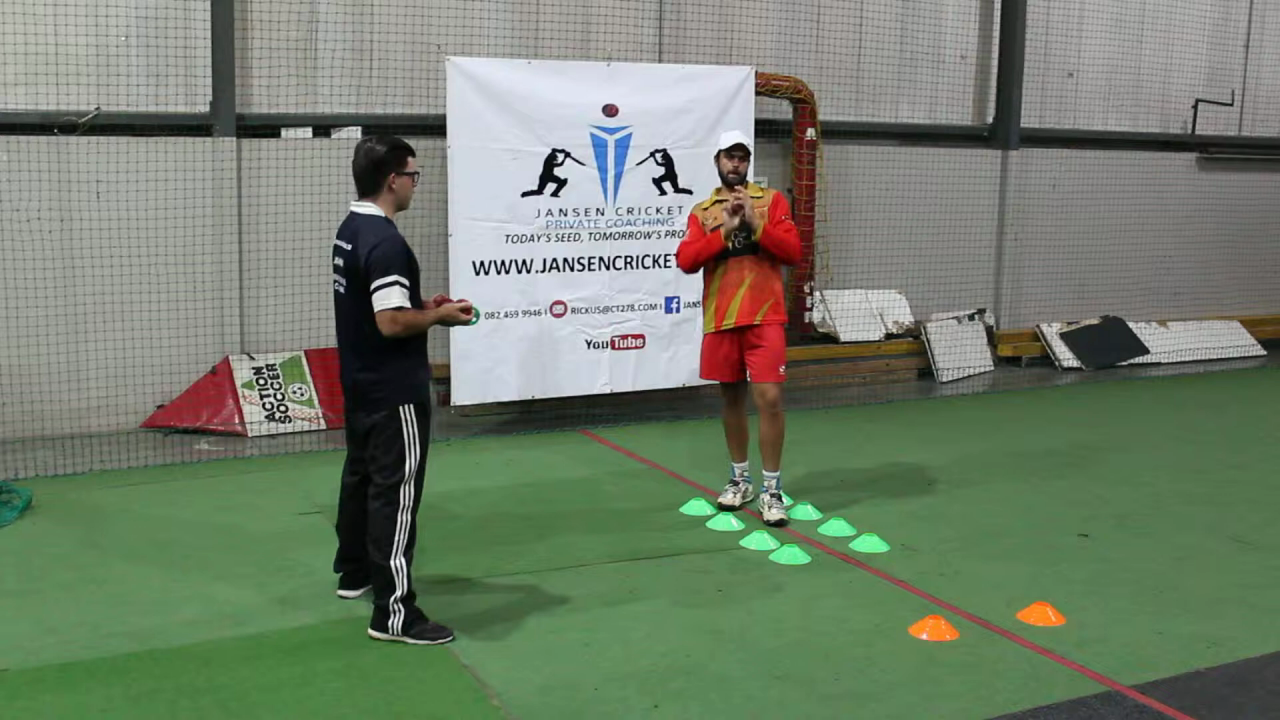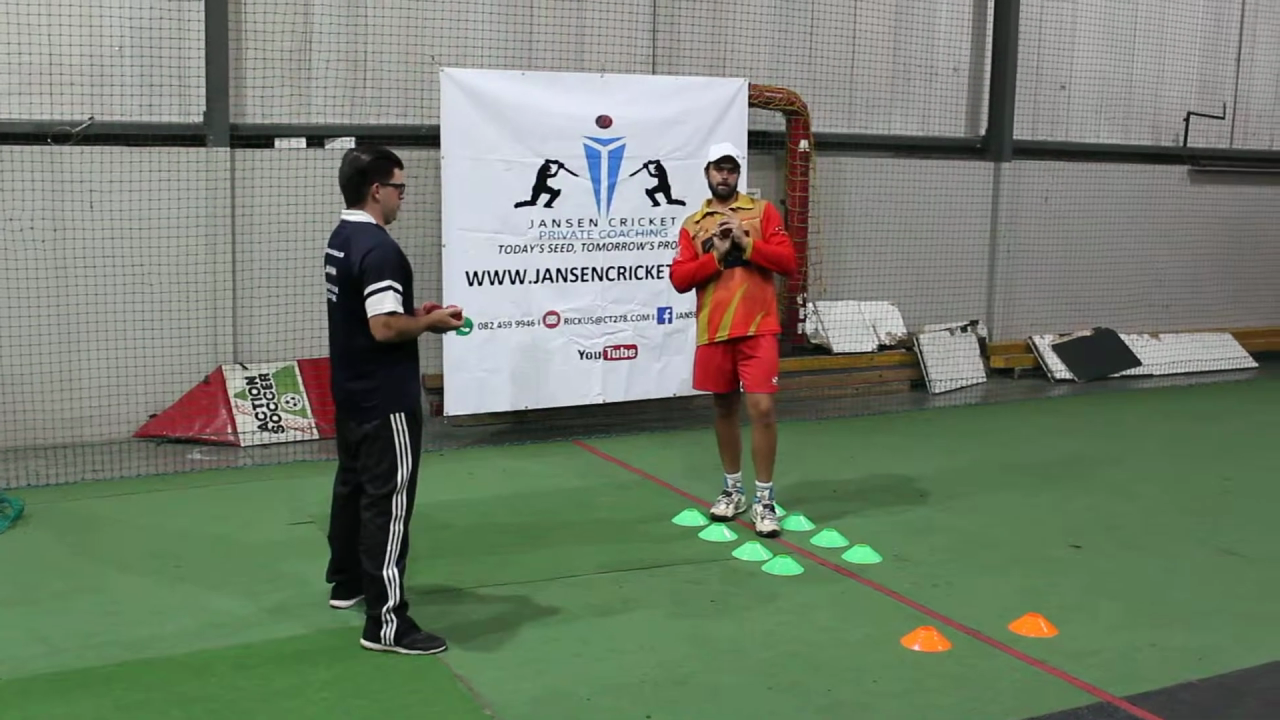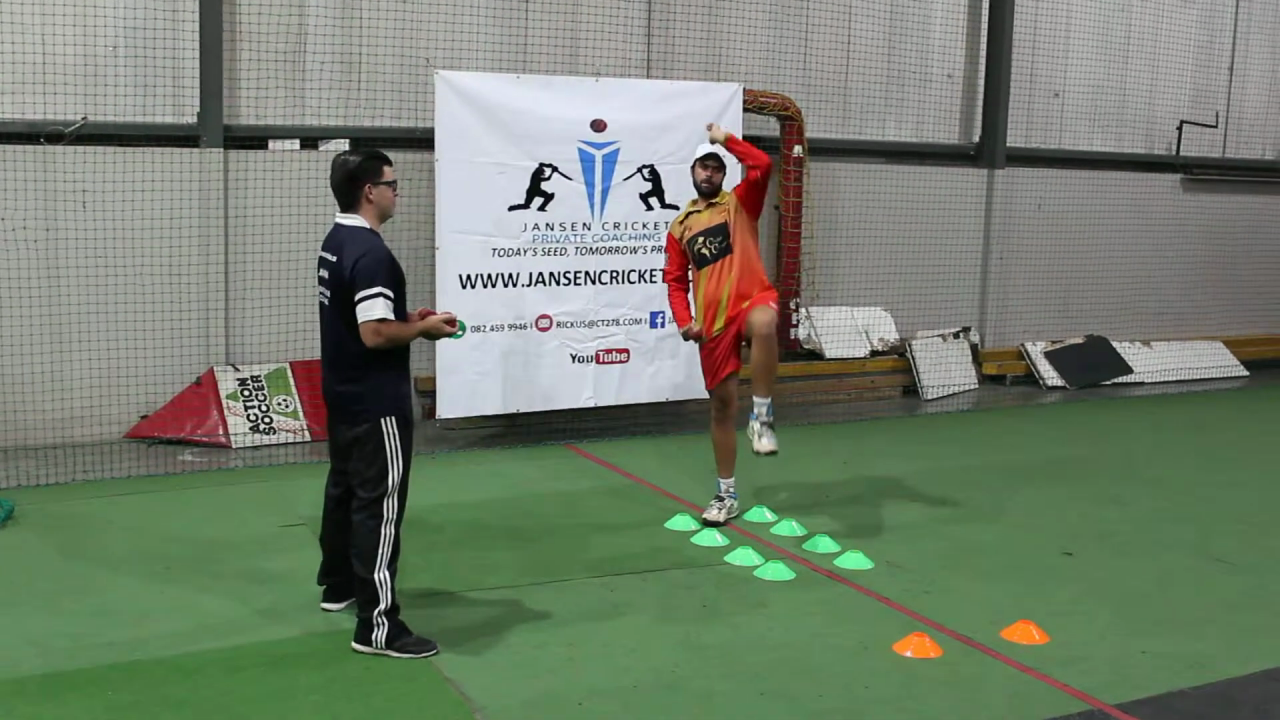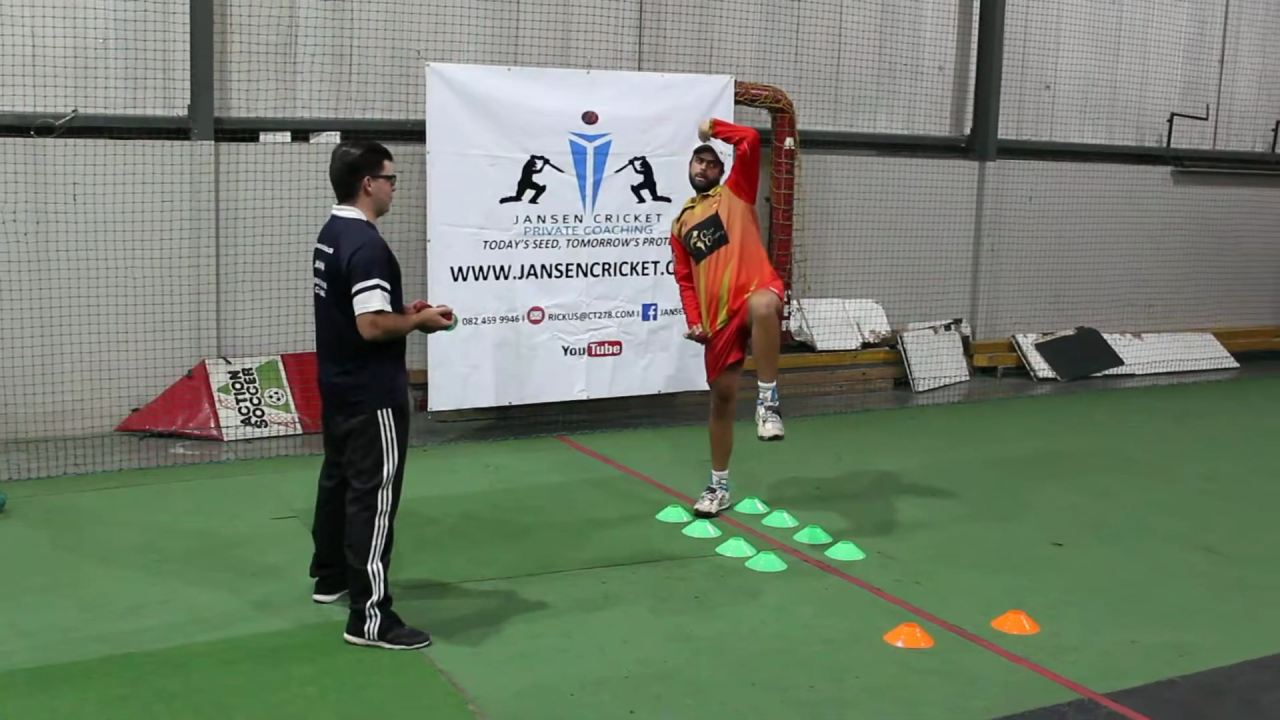
dt=1s
person 1, frame 1
left shoulder: (351, 229)
right shoulder: (386, 242)
right elbow: (391, 323)
left wrist: (420, 305)
right wrist: (440, 316)
left hip: (361, 383)
right hip: (393, 392)
left knee: (361, 475)
right knee: (395, 493)
left ankle: (354, 572)
right ankle: (393, 612)
person 1, frame 2
left shoulder: (341, 239)
right shoulder: (379, 248)
right elbow: (385, 328)
left wrist: (412, 312)
right wrist: (431, 322)
left hip: (351, 391)
right hip: (384, 399)
left knee: (353, 485)
right knee: (387, 502)
left ankle: (346, 581)
right ankle: (385, 622)
person 1, frame 3
left shoulder: (335, 241)
right shoulder: (370, 253)
right elbow: (375, 334)
left wrist: (405, 316)
right wrist: (424, 328)
left hip: (343, 394)
right hip: (375, 403)
left knee: (345, 488)
right knee: (379, 505)
left ankle: (338, 584)
right ankle: (377, 625)
person 1, frame 4
left shoulder: (330, 234)
right shoulder: (367, 246)
right elbow: (372, 326)
left wrist: (401, 310)
right wrist: (419, 321)
left hip: (338, 385)
right hip: (371, 395)
left knee: (339, 479)
right knee: (373, 497)
left ankle: (330, 576)
right ankle: (369, 616)
person 2, frame 1
left shoulder: (772, 200)
right shoulder: (702, 212)
left elbow: (793, 251)
right elbow: (686, 261)
left wrist: (755, 223)
right wrist: (725, 231)
left hip: (764, 319)
right hip: (721, 320)
left knee: (769, 398)
right knee: (732, 397)
left ankle: (771, 489)
right ankle: (739, 479)
person 2, frame 2
left shoulder: (763, 211)
right shoulder: (693, 224)
left elbow: (787, 262)
right elbow: (679, 279)
left wrist: (745, 243)
right wrist: (715, 254)
left hip: (757, 330)
right hip: (713, 332)
left knee: (761, 409)
right knee: (724, 408)
left ankle: (764, 499)
right ankle: (732, 489)
person 2, frame 3
left shoulder: (741, 203)
right shoulder: (679, 226)
left elbow: (762, 165)
right elbow: (675, 281)
left wrist: (725, 140)
right wrist: (684, 322)
left hip: (752, 305)
right hip: (713, 321)
left knee: (765, 323)
right knee: (721, 404)
left ankle: (761, 414)
right ankle: (726, 494)
person 2, frame 4
left shoulder: (736, 192)
right shoulder: (681, 223)
left elbow: (750, 140)
right elbow: (685, 279)
left wrist: (712, 126)
right wrist: (694, 321)
left hip: (757, 291)
right hip: (718, 317)
left knee: (761, 306)
right knee: (721, 398)
left ankle: (767, 400)
right ankle: (718, 486)
